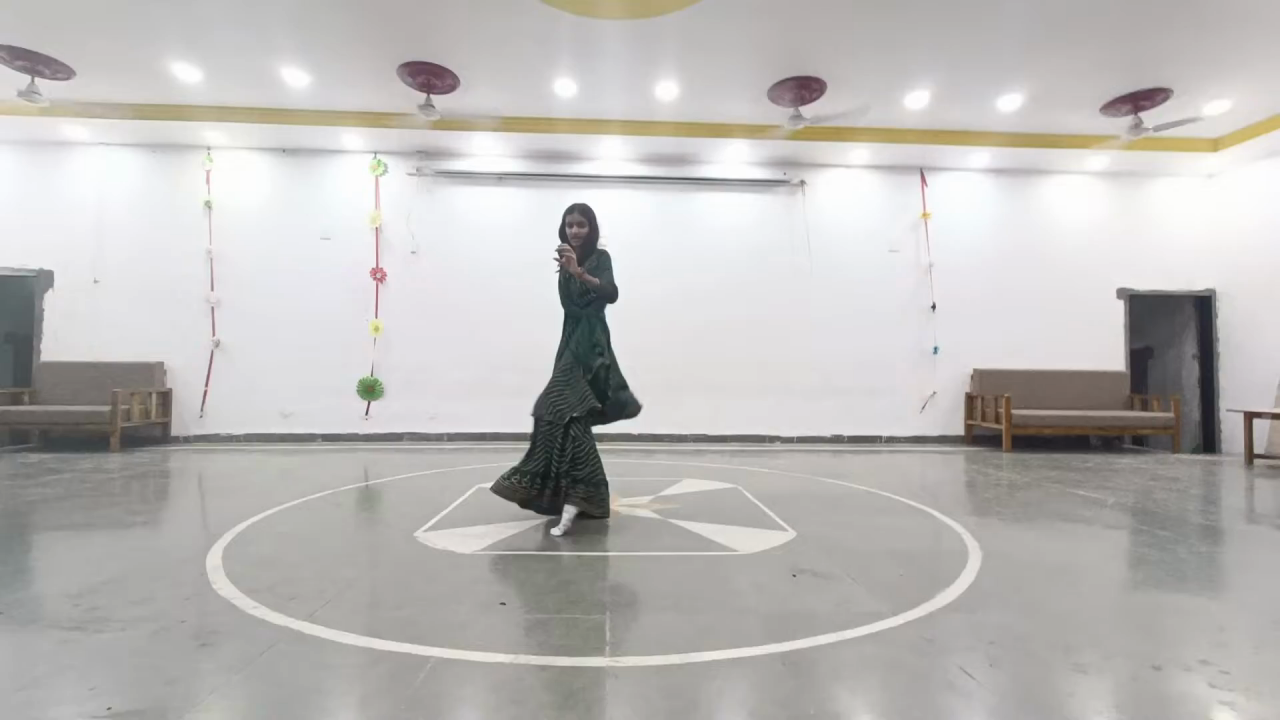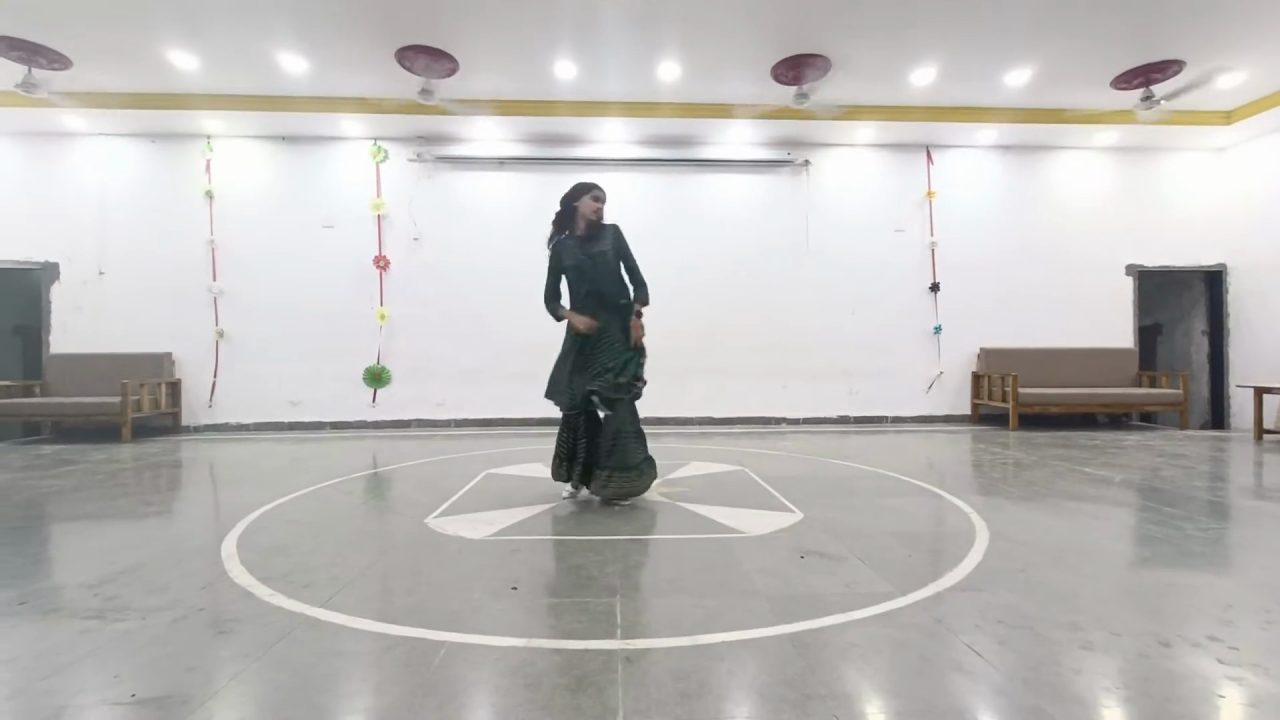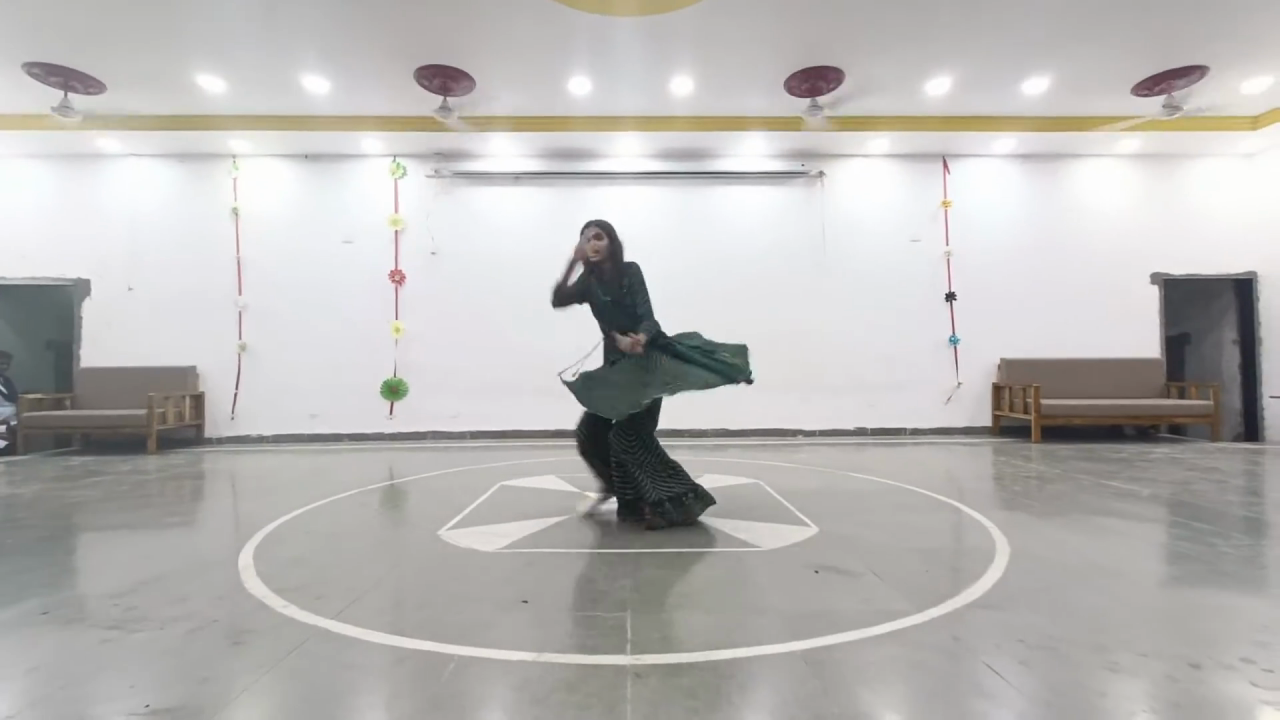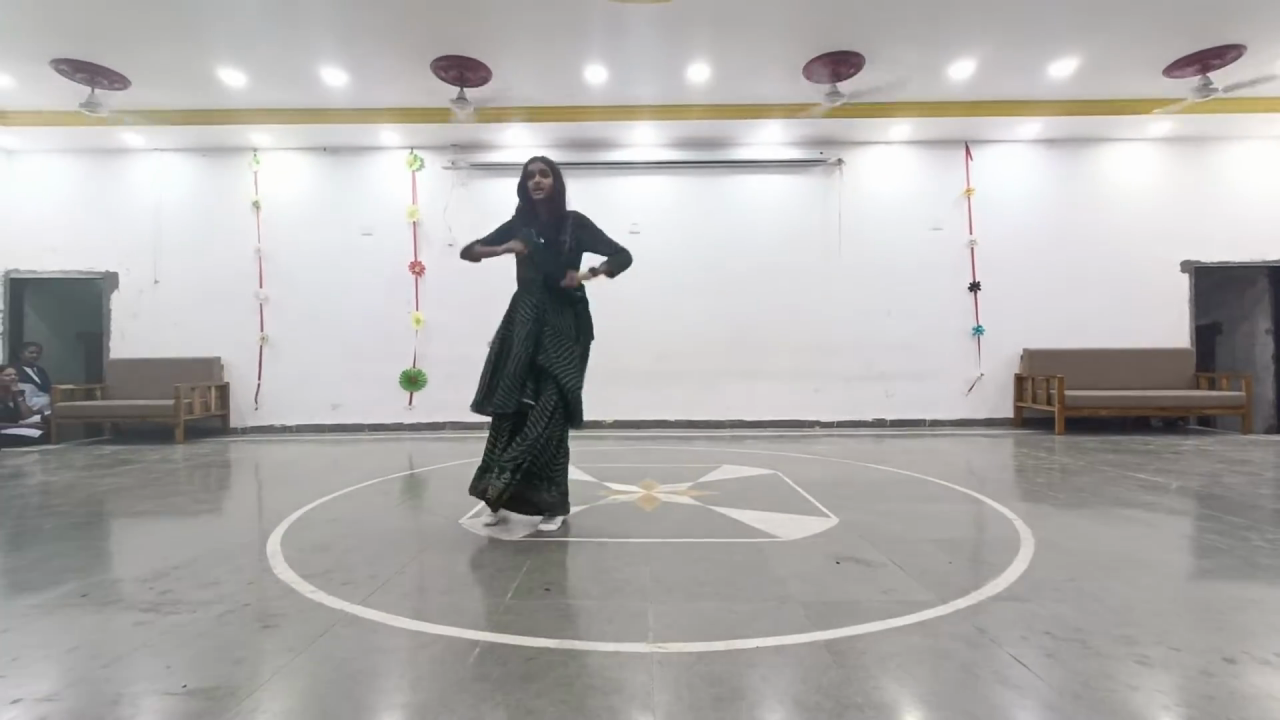
dt=1s
person 1, frame 1
left shoulder: (599, 257)
right shoulder: (567, 263)
left elbow: (611, 293)
left wrist: (578, 271)
left hip: (588, 346)
right hip: (571, 345)
left knee: (559, 414)
right knee: (567, 419)
left ankle: (575, 496)
right ankle: (583, 496)
person 1, frame 2
left shoulder: (612, 235)
right shoulder: (561, 246)
left elbow: (637, 280)
right elbow: (550, 297)
left wrist: (637, 318)
right wrist: (570, 315)
left hip: (616, 331)
right hip: (584, 332)
left knee: (619, 404)
right knee: (576, 404)
left ankle: (619, 480)
right ankle: (578, 477)
person 1, frame 3
left shoulder: (630, 272)
right shoulder: (588, 282)
left elbow: (648, 319)
right elbow: (558, 301)
left wrist: (639, 339)
right wrist: (575, 262)
left hip: (648, 361)
right hip: (617, 363)
left knee: (628, 435)
right knee: (590, 432)
left ankle: (665, 505)
right ankle: (622, 485)
person 1, frame 4
left shoulder: (574, 223)
right shoulder: (518, 224)
left elbow: (622, 256)
right elbow: (468, 251)
left wrist: (591, 272)
right wrist: (501, 248)
left hip: (564, 325)
right hip: (524, 322)
left knee: (552, 409)
right knee: (511, 407)
left ankle: (550, 502)
right ankle: (499, 494)
